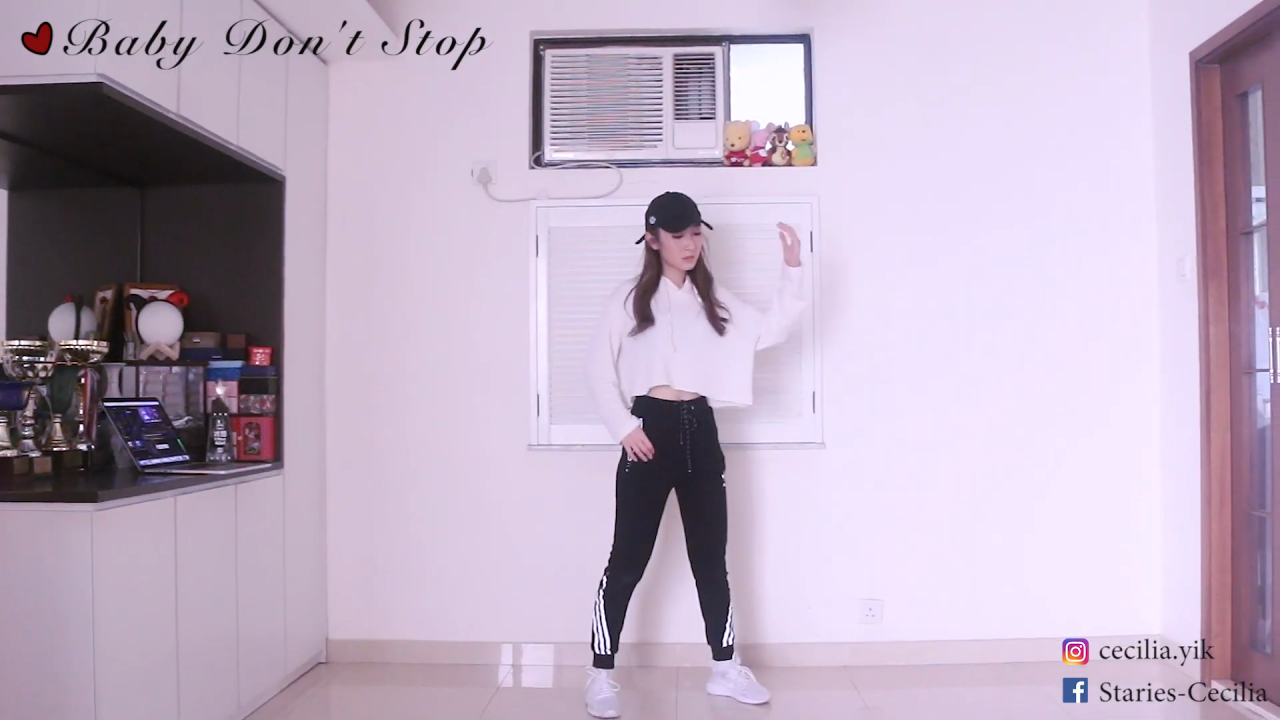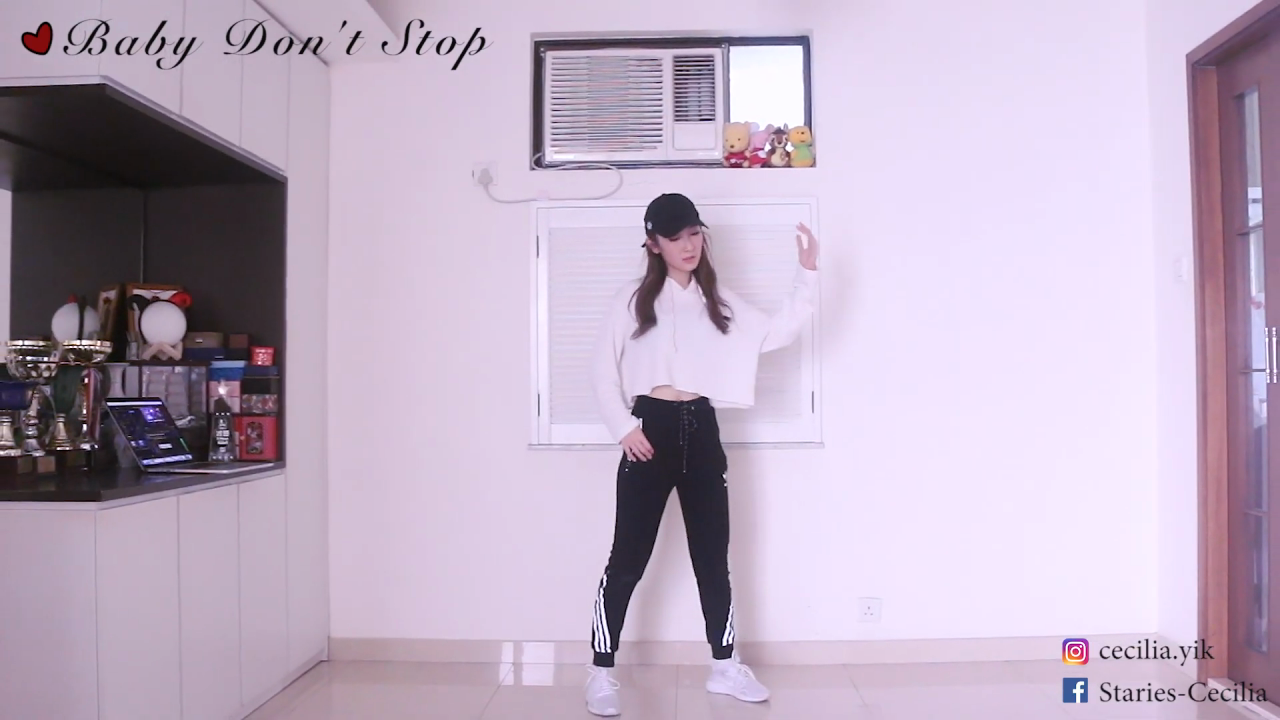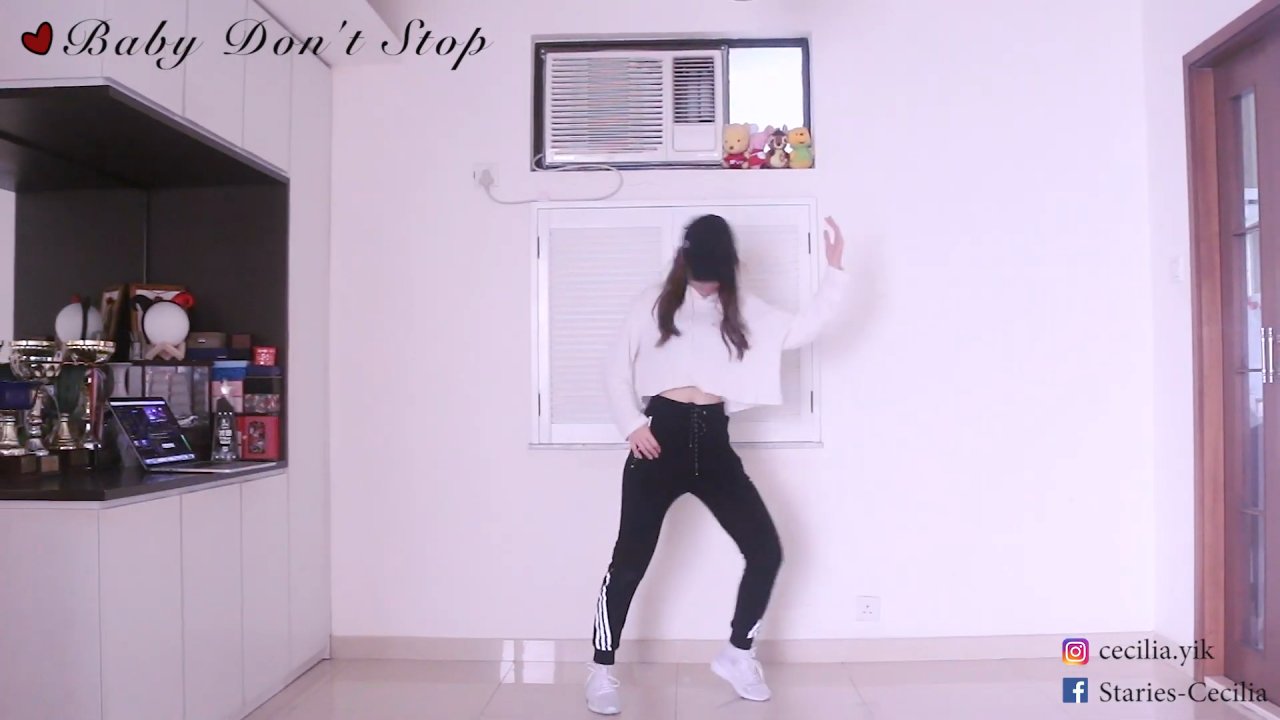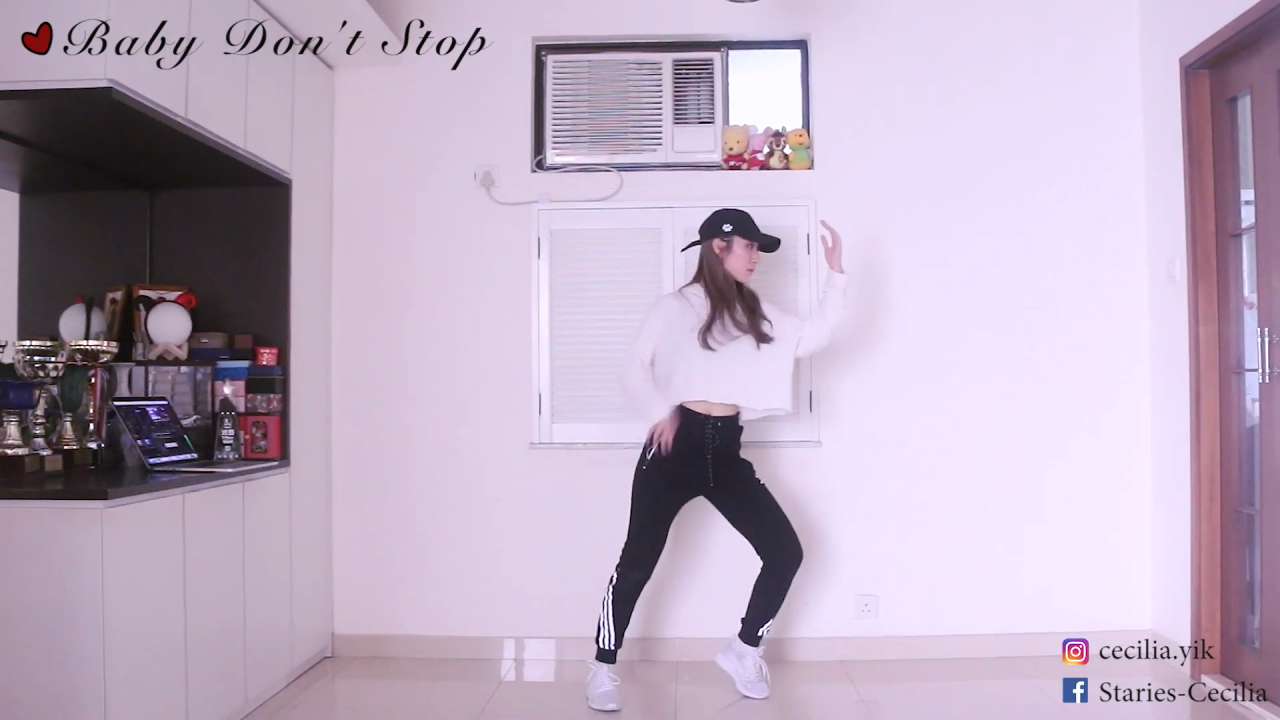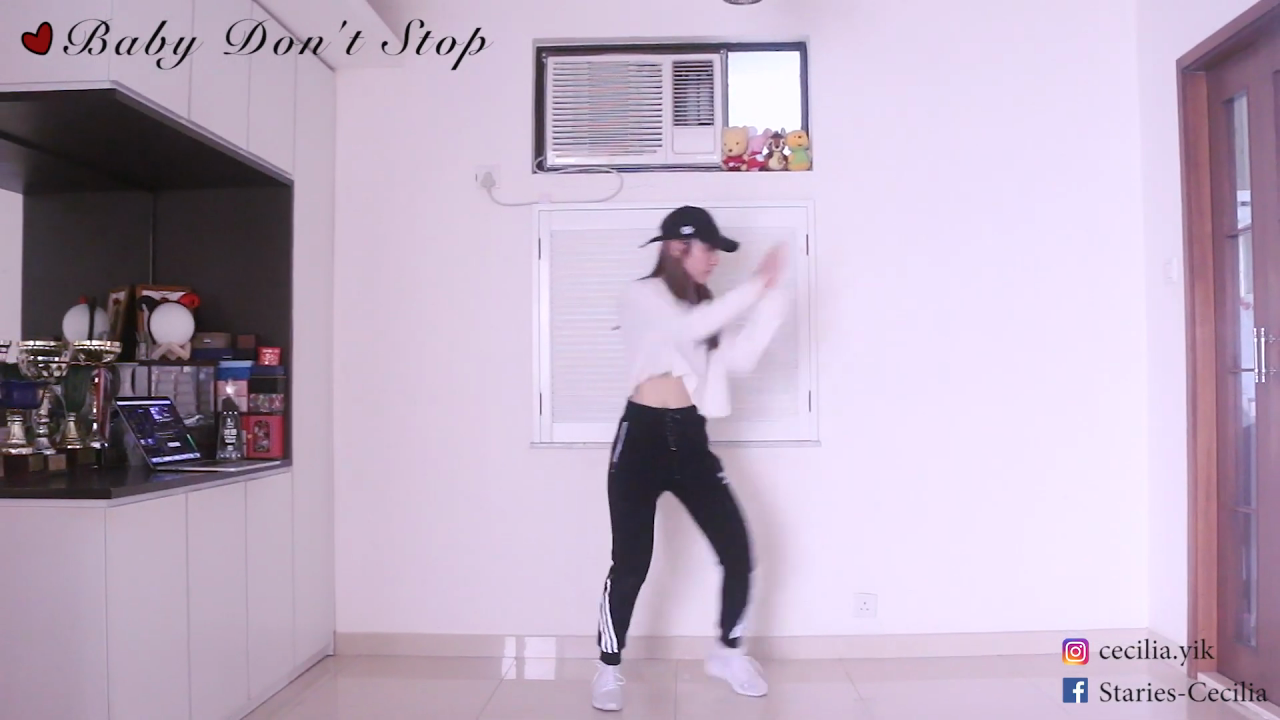
dt=0.4s
person 1, frame 1
left shoulder: (714, 300)
right shoulder: (629, 299)
left elbow: (772, 330)
right elbow: (598, 369)
left wrist: (792, 269)
right wrist: (624, 427)
left hip: (700, 431)
right hip: (650, 429)
left knee: (711, 558)
right knee: (627, 560)
left ankle: (725, 668)
right ankle: (601, 674)
person 1, frame 2
left shoulder: (719, 301)
right shoulder: (633, 299)
left elbow: (777, 333)
right elbow: (603, 368)
left wrist: (807, 273)
right wrist: (623, 427)
left hip: (702, 432)
right hip: (651, 430)
left knee: (712, 558)
right knee: (627, 559)
left ankle: (724, 666)
right ankle: (601, 672)
person 1, frame 3
left shoulder: (743, 310)
right shoulder: (655, 304)
left elbow: (800, 330)
right elbow: (618, 367)
left wrist: (834, 272)
right wrist: (631, 424)
left hip: (713, 439)
right hip: (662, 434)
left knee: (766, 549)
right knee: (630, 559)
left ankle: (737, 655)
right ankle: (602, 671)
person 1, frame 4
left shoulder: (756, 313)
right shoulder: (676, 307)
left elbow: (813, 337)
right elbow: (634, 367)
left wrist: (835, 275)
right wrist: (657, 412)
left hip: (726, 450)
right hip: (676, 443)
left knee: (785, 552)
right knee: (637, 561)
left ankle: (744, 649)
right ankle: (603, 668)
person 1, frame 5
left shoulder: (705, 309)
right shoulder: (641, 296)
left elbow: (740, 359)
right elbow: (686, 328)
left wrist: (769, 296)
right wrist: (753, 287)
left hip: (690, 437)
right hip: (642, 434)
left knee: (737, 551)
right knee: (631, 562)
left ankle: (729, 653)
right ankle: (608, 668)
